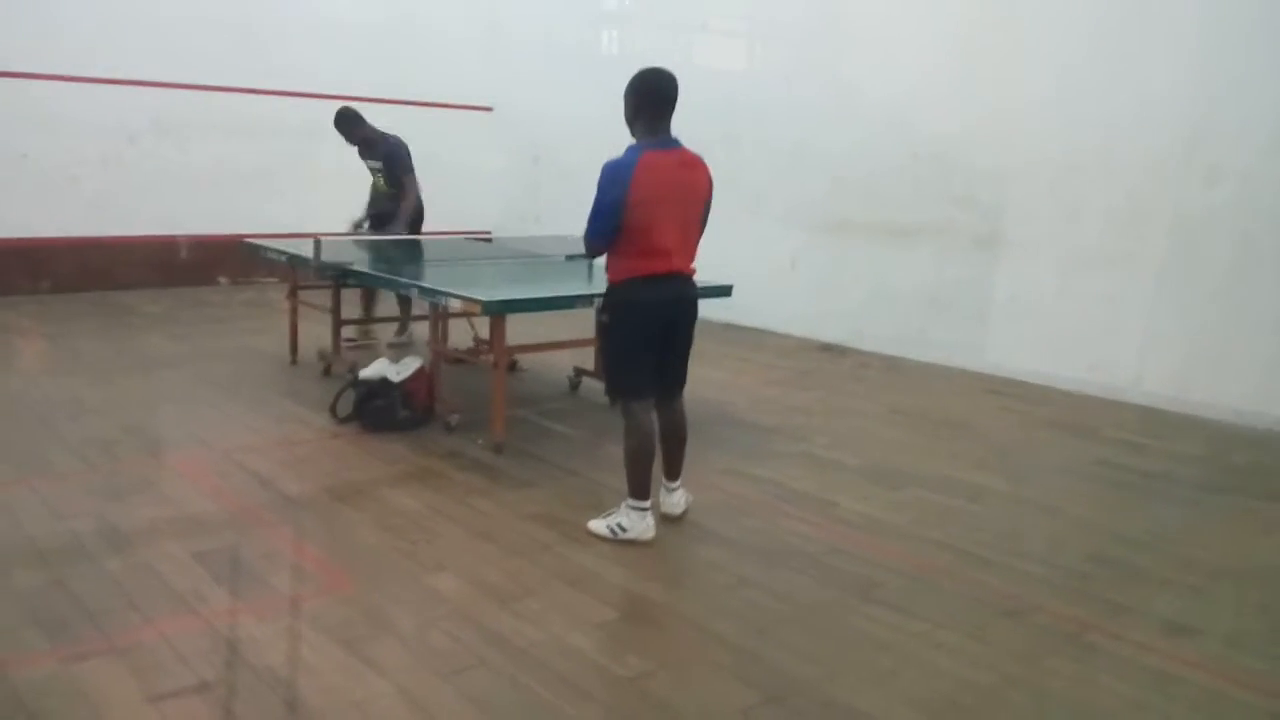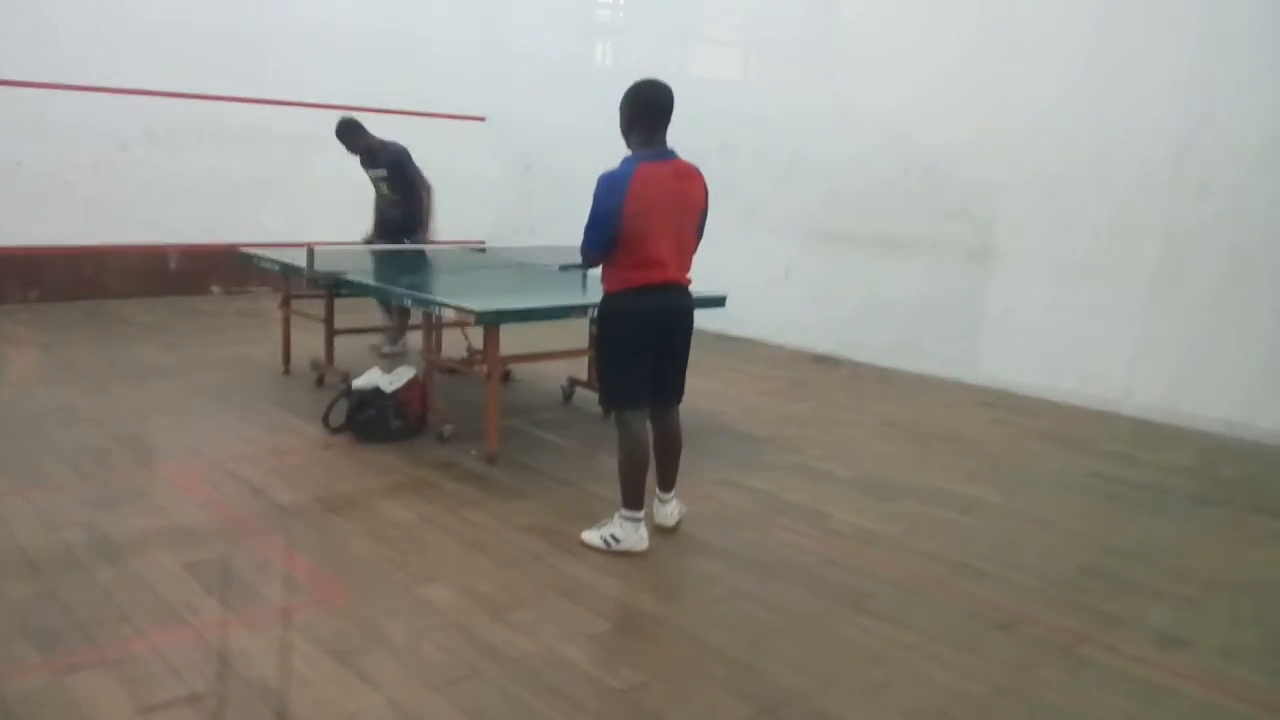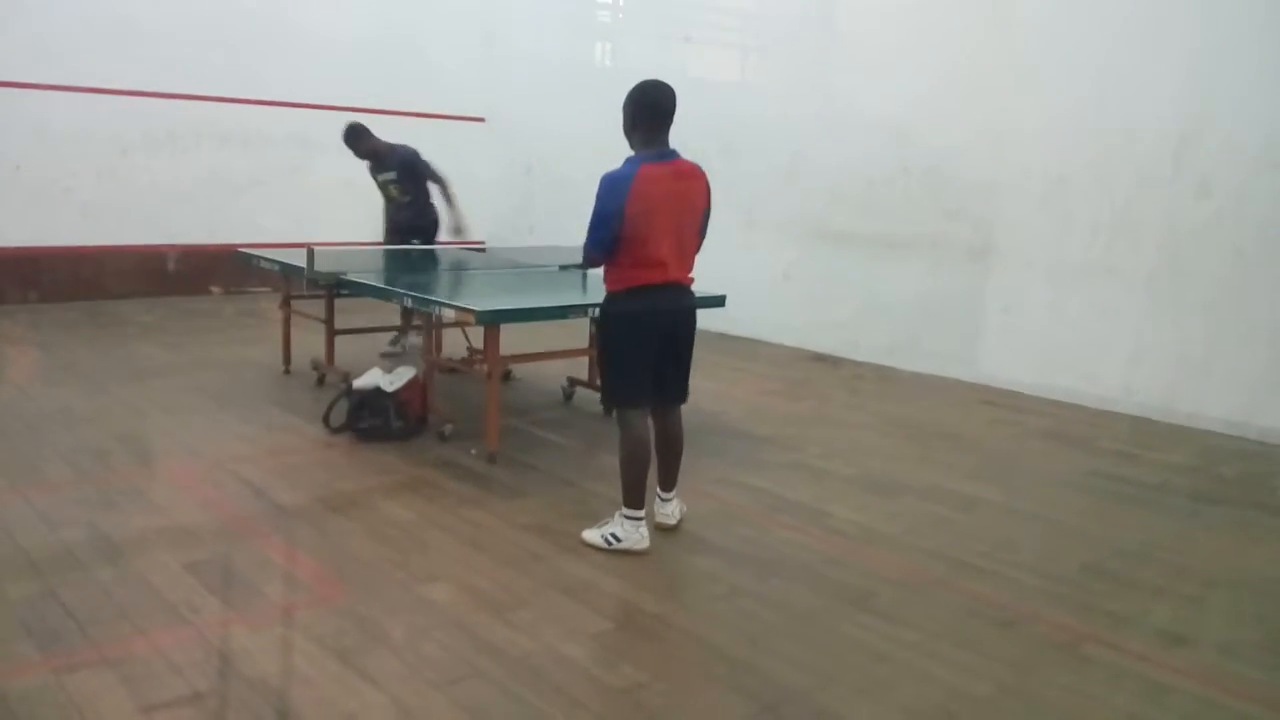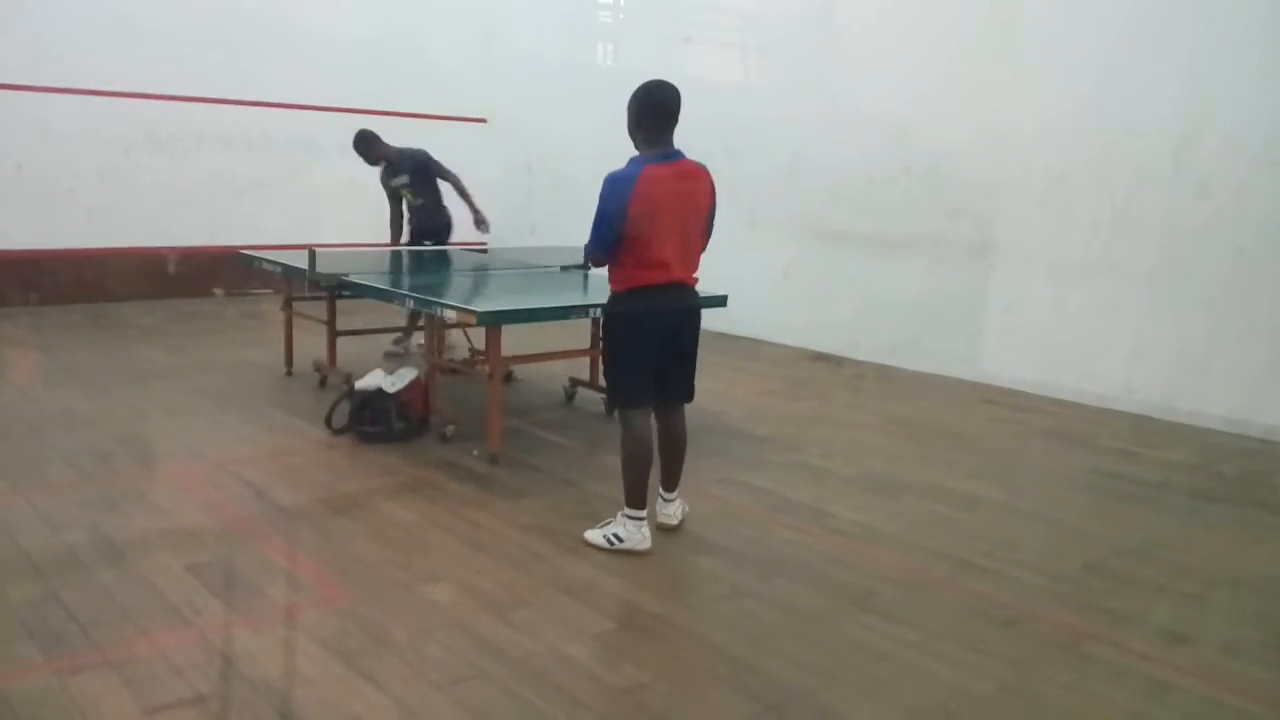
dt=0.1s
person 1, frame 1
left shoulder: (620, 171)
right shoulder: (699, 169)
left elbow: (594, 245)
left hip: (634, 297)
right hip: (680, 292)
left knee: (636, 404)
right knee: (670, 397)
left ankle: (638, 512)
right ankle: (673, 490)
person 1, frame 2
left shoulder: (616, 182)
right shoulder: (695, 180)
left elbow: (590, 256)
left hip: (629, 308)
right hip: (676, 303)
left knee: (630, 414)
right knee: (666, 408)
left ankle: (631, 523)
right ankle: (667, 502)
person 1, frame 3
left shoulder: (618, 183)
right shoulder: (698, 179)
left elbow: (593, 257)
left hip: (631, 307)
right hip: (678, 302)
left knee: (632, 412)
right knee: (668, 407)
left ankle: (632, 522)
right ankle: (667, 500)
person 1, frame 4
left shoulder: (621, 183)
right shoulder: (703, 179)
left elbow: (595, 256)
left hip: (635, 307)
right hip: (683, 302)
left knee: (634, 412)
right knee: (671, 407)
left ankle: (634, 522)
right ankle: (670, 501)
person 2, frame 1
left shoulder: (393, 146)
right shoulder: (364, 149)
left elbow: (411, 187)
left wrist: (400, 224)
right wrist: (365, 215)
left hip: (403, 218)
right hip: (380, 217)
left ankle: (404, 327)
right ankle: (365, 328)
person 2, frame 2
left shoulder: (396, 153)
right shoulder: (366, 159)
left elbow: (424, 188)
left wrist: (426, 228)
right wrist: (374, 229)
left hip: (409, 226)
right hip: (386, 225)
right knee: (378, 279)
left ankle: (399, 336)
right ankle: (394, 330)
person 2, frame 3
left shoulder: (405, 155)
right shoulder: (374, 168)
left elbow: (439, 182)
left wrist: (455, 216)
right wrist: (386, 238)
left hip: (422, 225)
right hip: (399, 227)
left ankle: (401, 337)
right ankle: (413, 330)
person 2, frame 4
left shoulder: (417, 158)
right shoulder: (386, 175)
left elbow: (452, 179)
right elbow: (396, 211)
left wrist: (475, 211)
right wrist: (394, 245)
left hip: (436, 227)
right hip: (417, 229)
left ankle: (406, 337)
